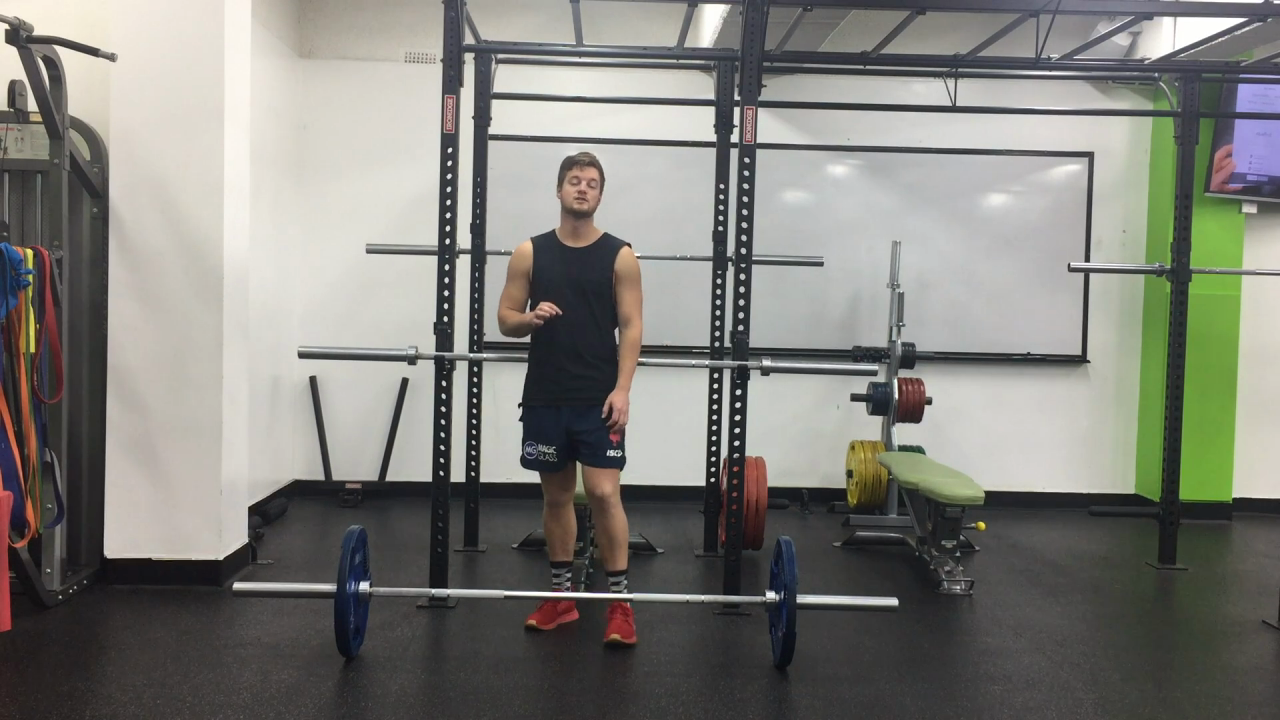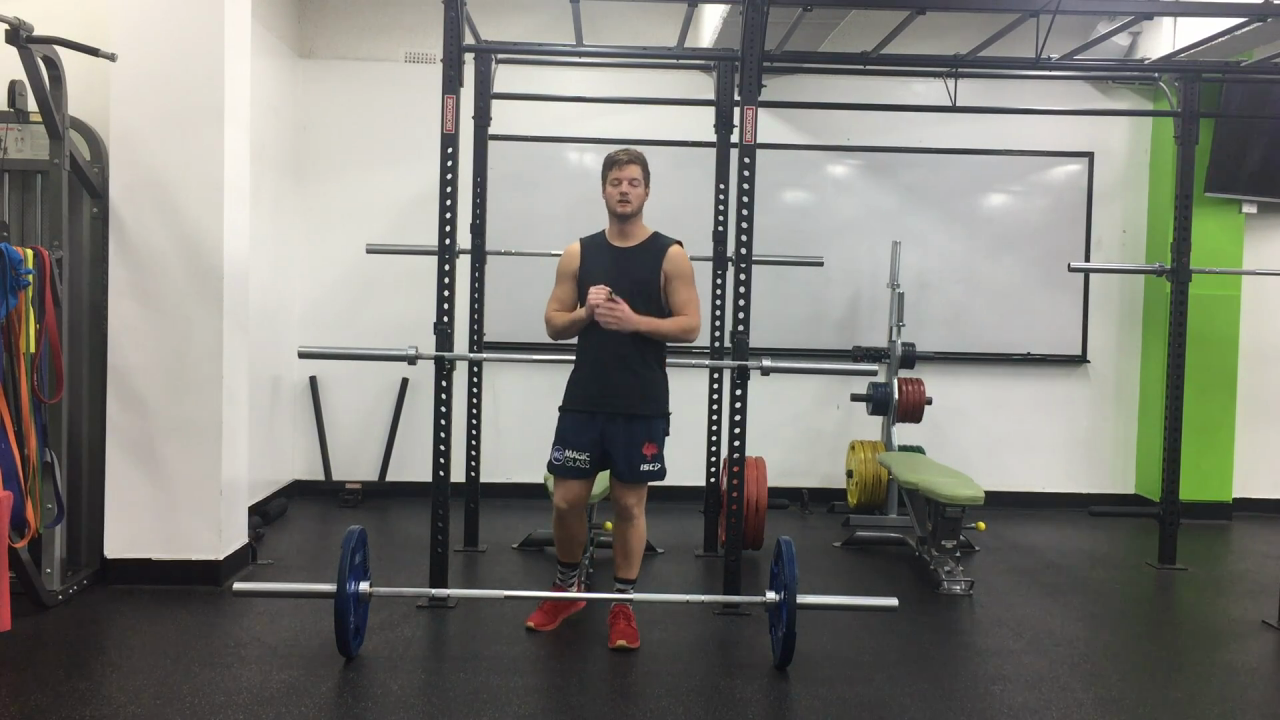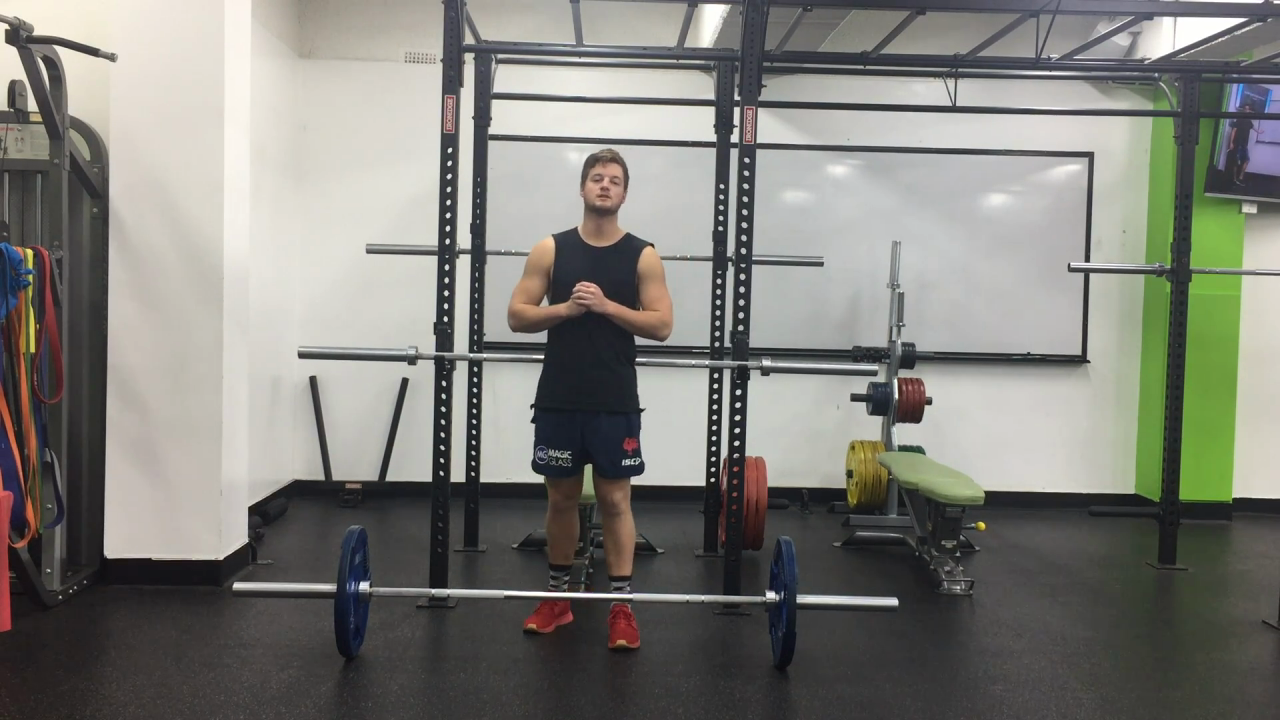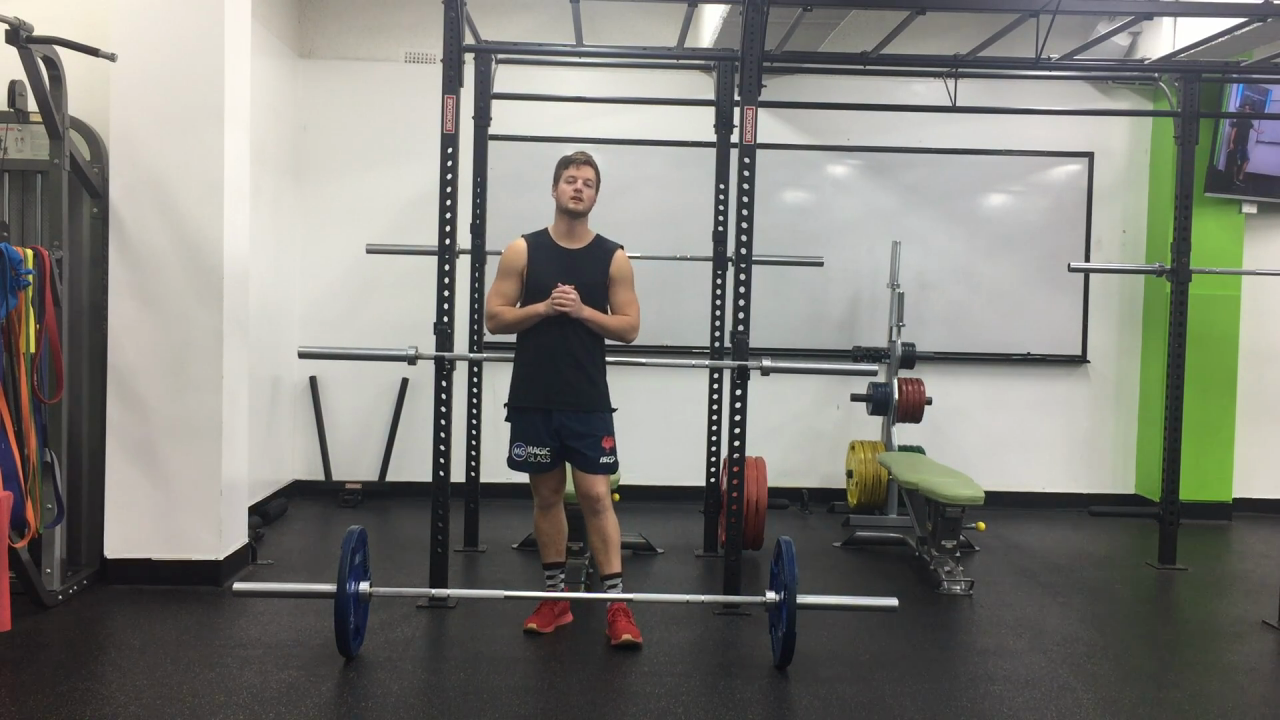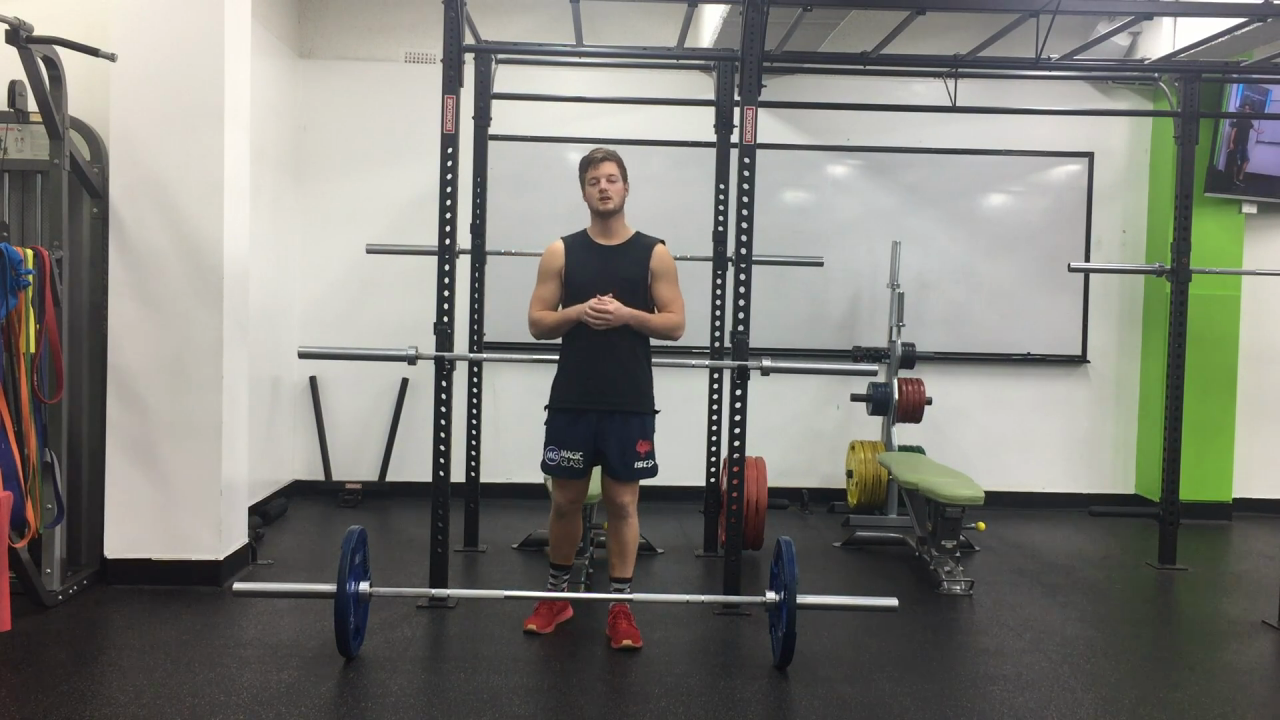
dt=1s
person 1, frame 1
left shoulder: (619, 255)
right shoulder: (530, 252)
left elbow: (631, 326)
right elbow: (506, 317)
left wrist: (622, 389)
right wrist: (531, 317)
left hip: (597, 396)
right hip: (545, 396)
left knee: (604, 494)
right knee: (556, 495)
left ankle: (620, 601)
right ankle: (562, 594)
person 1, frame 2
left shoulder: (669, 255)
right shoulder: (579, 253)
left elbow: (690, 324)
right elbow: (554, 324)
left wrist: (633, 321)
right wrist: (586, 313)
left hip: (641, 404)
right hip: (584, 398)
left knee: (630, 504)
right knee: (567, 501)
left ankle: (622, 606)
right ankle: (566, 588)
person 1, frame 3
left shoulder: (642, 255)
right shoulder: (551, 249)
left elbow: (661, 325)
right elbow: (517, 316)
left wrist: (606, 305)
right wrist: (565, 308)
left hip: (615, 400)
right hip: (559, 397)
left knee: (615, 500)
right knee: (561, 499)
left ankle: (621, 606)
right ankle: (558, 597)
person 1, frame 4
left shoulder: (613, 257)
right shoulder: (523, 250)
left elbow: (629, 327)
right elbow: (494, 318)
left wrist: (582, 310)
right wrist: (543, 307)
left hip: (588, 399)
right hip: (533, 397)
left knee: (596, 497)
right knee: (547, 495)
left ankle: (616, 604)
right ankle: (555, 597)
person 1, frame 5
left shoulder: (654, 252)
right shoulder: (561, 251)
left elbow: (675, 323)
right elbow: (538, 323)
left wrist: (625, 314)
right wrist: (579, 312)
left hip: (629, 402)
right hip: (572, 399)
left knee: (622, 502)
right knee: (565, 501)
left ankle: (620, 607)
right ankle: (556, 595)
